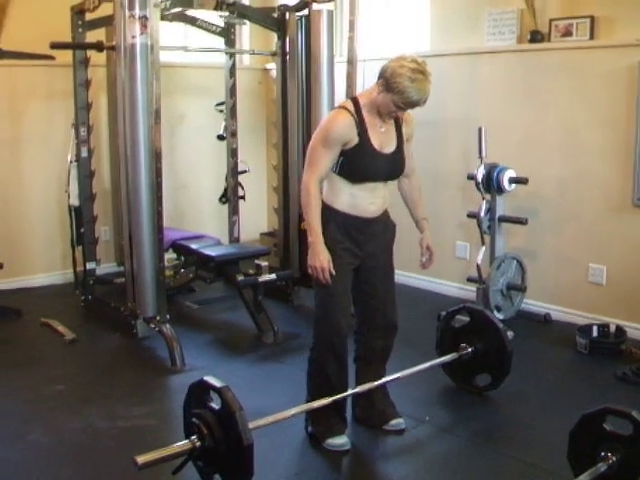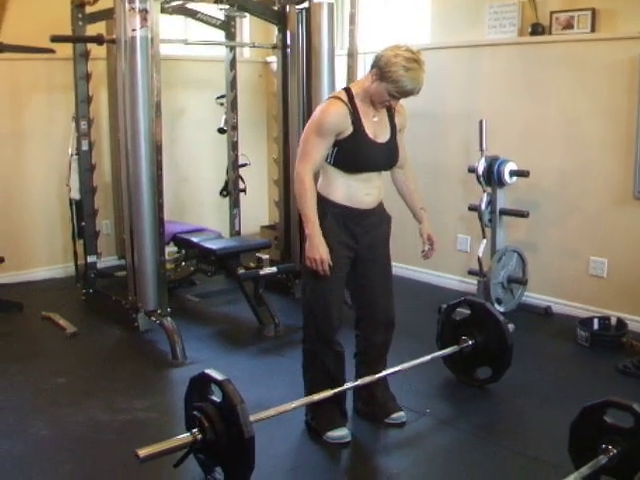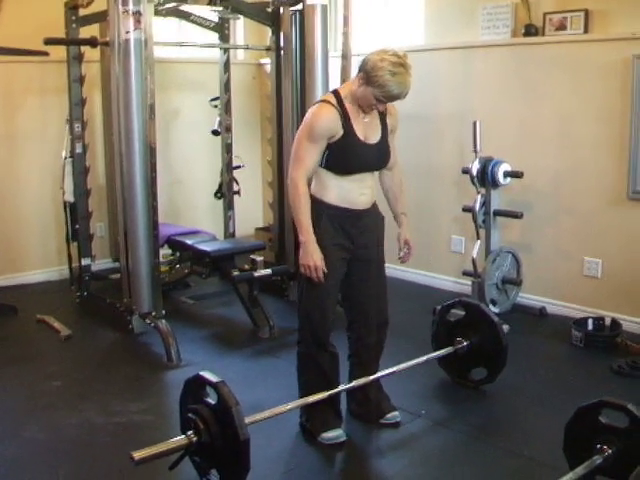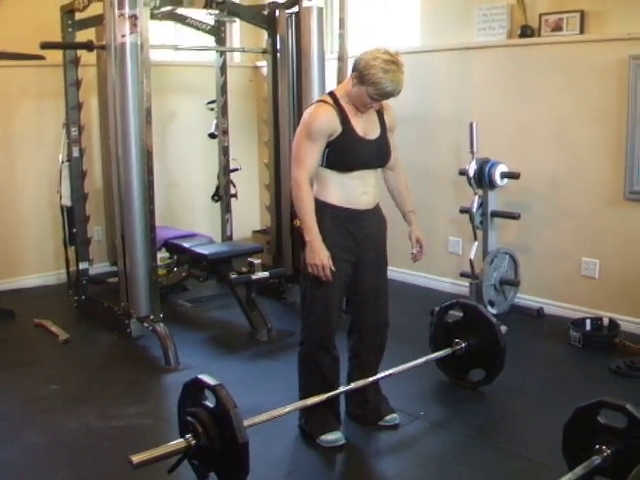
dt=0.3s
person 1, frame 1
left shoulder: (403, 124)
right shoulder: (342, 121)
left elbow: (408, 177)
right elbow: (310, 182)
left wrist: (423, 227)
right wrist: (316, 244)
left hip: (378, 231)
right hip: (337, 231)
left knee: (381, 323)
right knee: (332, 328)
left ankle: (373, 405)
right ankle: (325, 420)
person 1, frame 2
left shoulder: (396, 114)
right shoulder: (335, 111)
left elbow: (401, 168)
right elbow: (304, 172)
left wrist: (421, 218)
right wrist: (313, 235)
left hip: (374, 223)
right hip: (333, 222)
left knee: (379, 316)
right knee: (324, 321)
left ankle: (373, 398)
right ankle: (324, 413)
person 1, frame 3
left shoulder: (387, 115)
right shoulder: (325, 115)
right elbow: (297, 178)
left wrist: (402, 222)
right wrist: (307, 241)
left hip: (368, 224)
right hip: (327, 224)
left knee: (372, 317)
right knee: (319, 323)
left ankle: (367, 399)
right ankle: (319, 414)
person 1, frame 4
left shoulder: (385, 114)
right shoulder: (323, 114)
left elbow: (392, 169)
right elbow: (300, 178)
left wrist: (411, 220)
right wrist: (313, 240)
left hip: (371, 224)
right hip: (331, 226)
left knee: (373, 319)
right knee: (322, 325)
left ankle: (366, 400)
right ankle: (318, 416)
